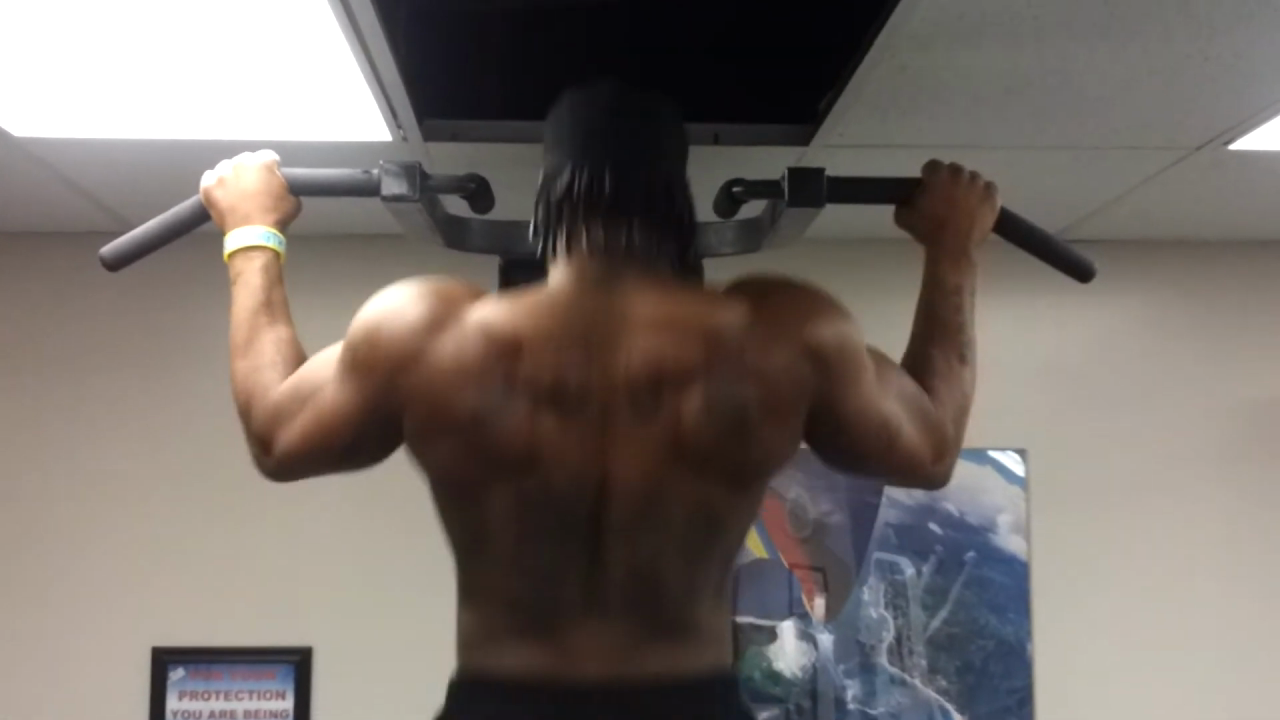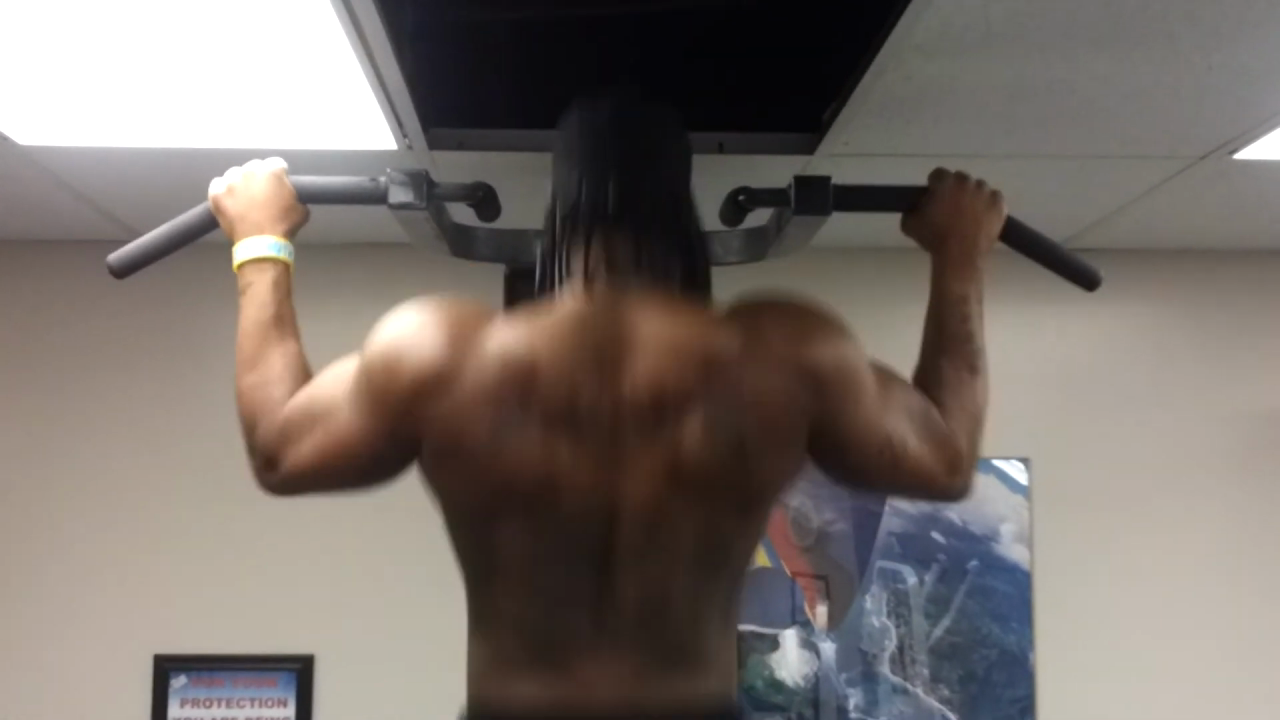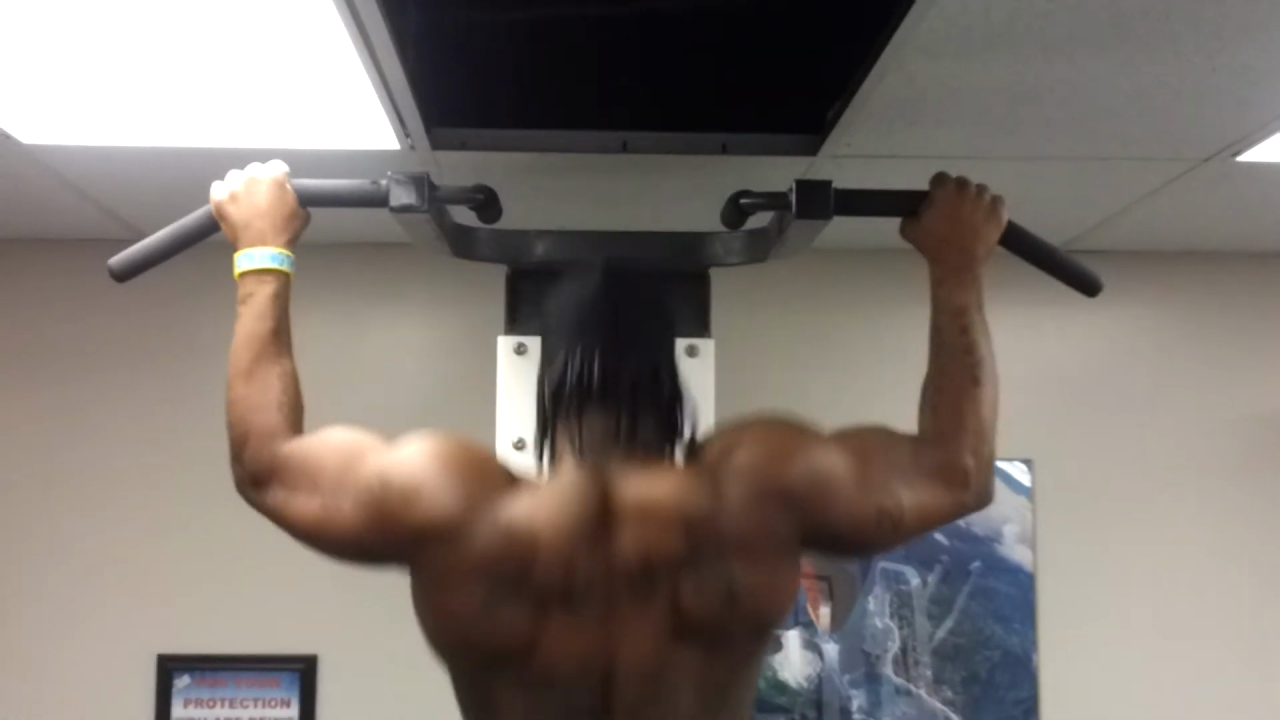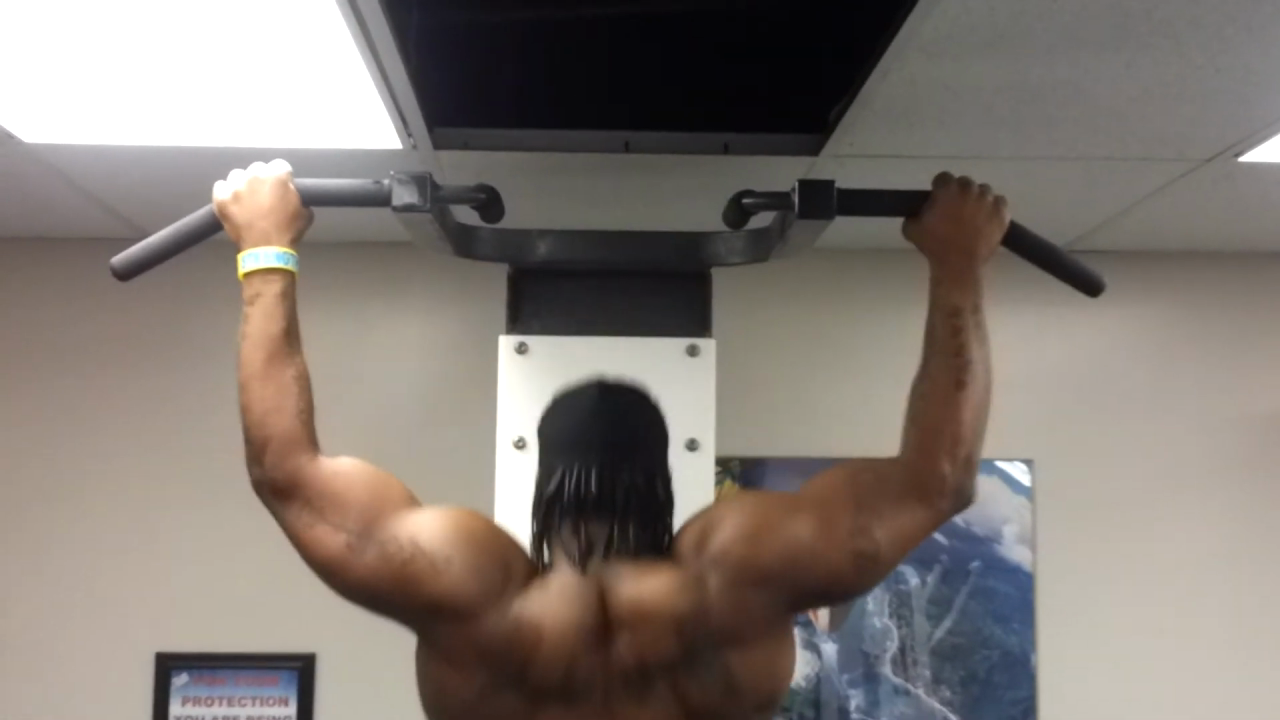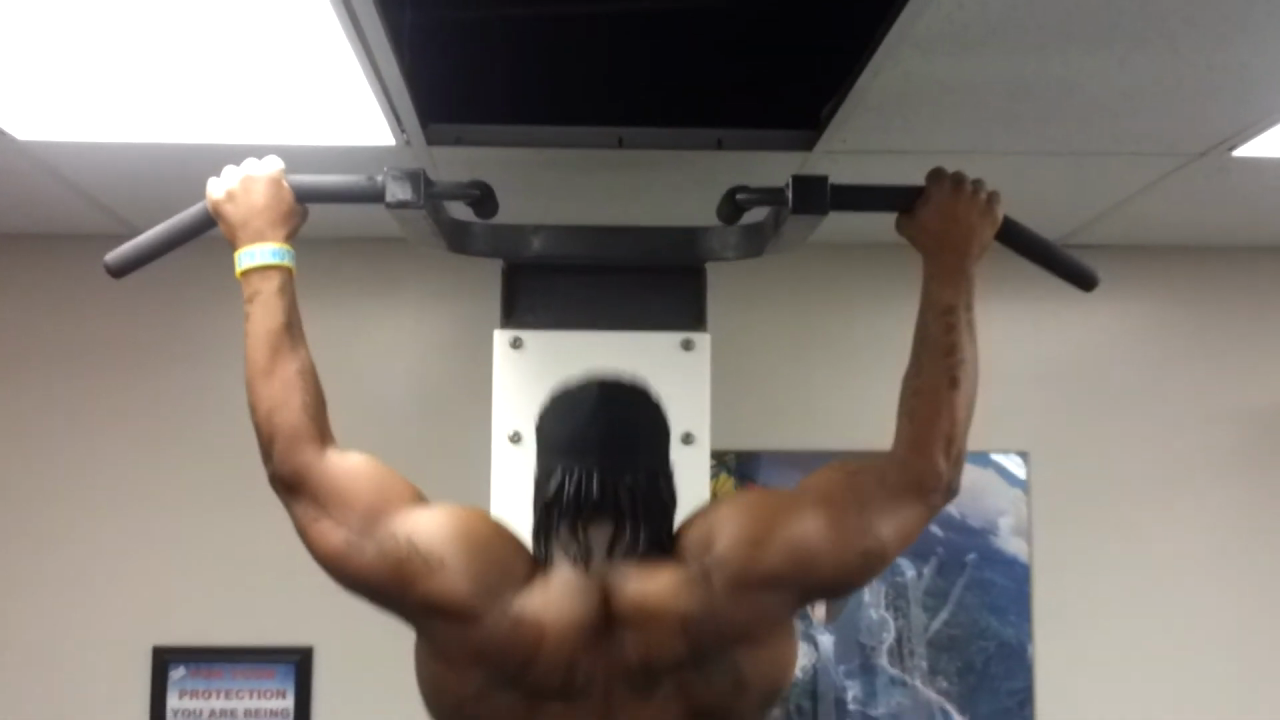
dt=0.2s
person 1, frame 1
left shoulder: (424, 331)
right shoulder: (782, 335)
left elbow: (273, 438)
right elbow: (930, 451)
left wrist: (253, 233)
right wrist: (951, 249)
person 1, frame 2
left shoulder: (441, 356)
right shoulder: (782, 357)
left elbow: (275, 446)
right elbow: (947, 457)
left wrist: (262, 244)
right wrist: (959, 254)
person 1, frame 3
left shoulder: (454, 513)
right shoulder: (755, 498)
left elbow: (264, 463)
right elbow: (958, 471)
left wrist: (262, 255)
right wrist: (956, 267)
person 1, frame 4
left shoulder: (469, 597)
right shoulder: (732, 586)
left elbow: (285, 470)
right elbow: (937, 477)
left wrist: (267, 254)
right wrist: (956, 267)
person 1, frame 5
left shoulder: (465, 587)
right shoulder: (744, 580)
left elbow: (297, 460)
right elbow: (926, 472)
left wrist: (264, 252)
right wrist: (949, 265)
